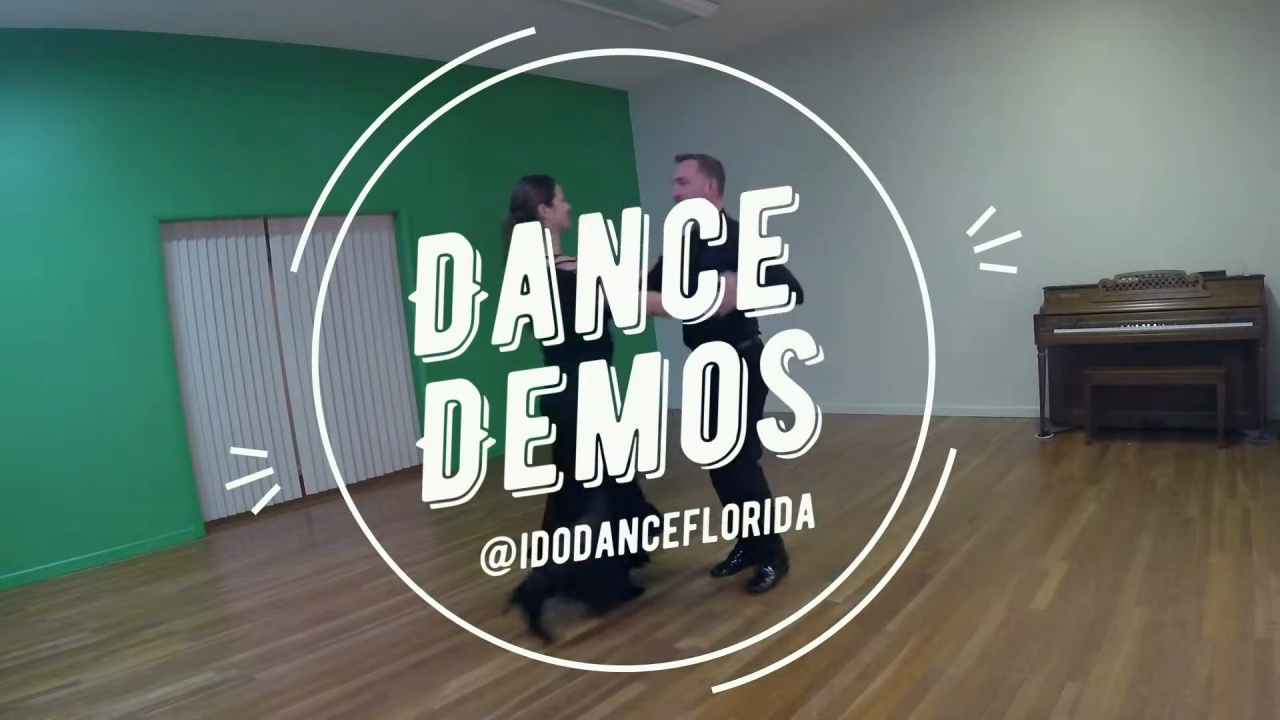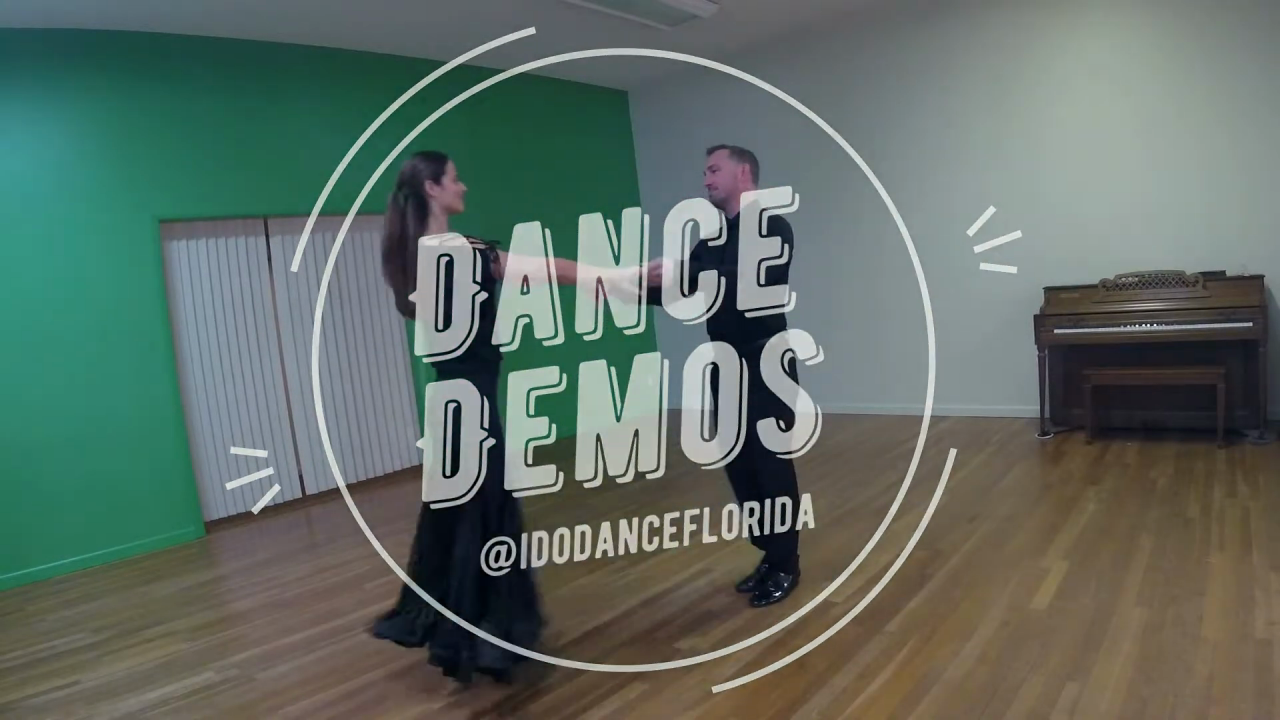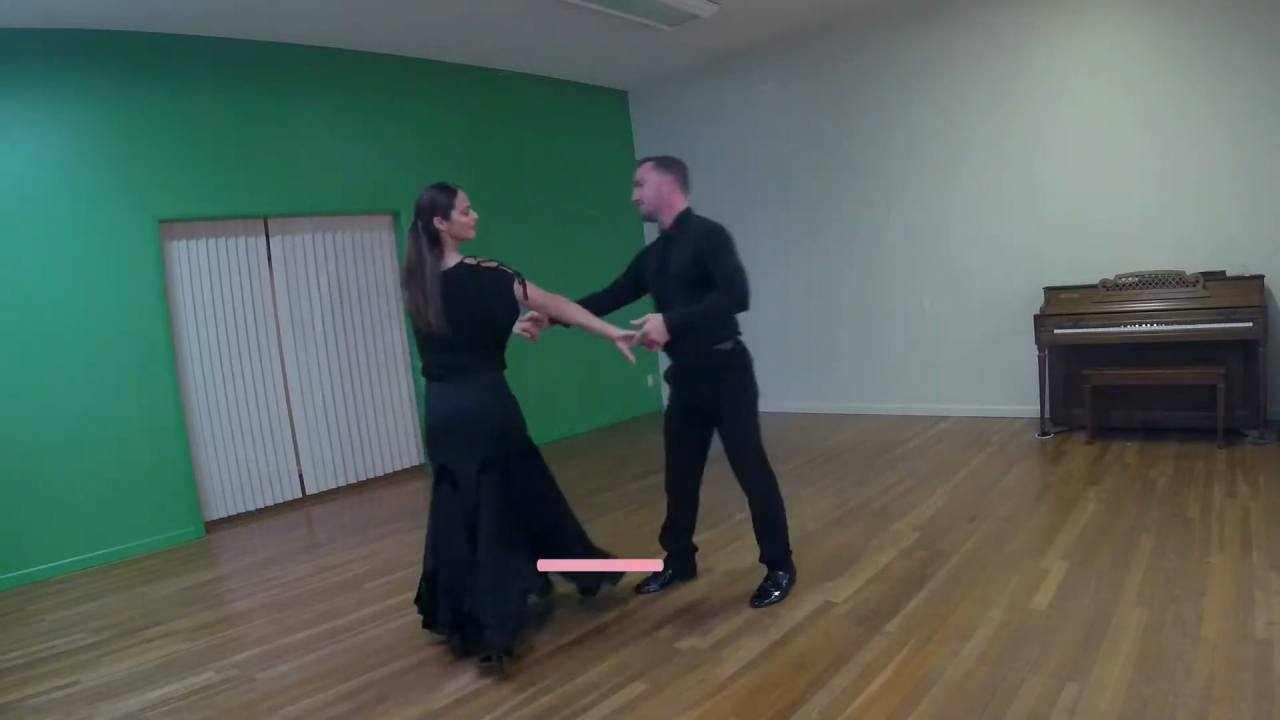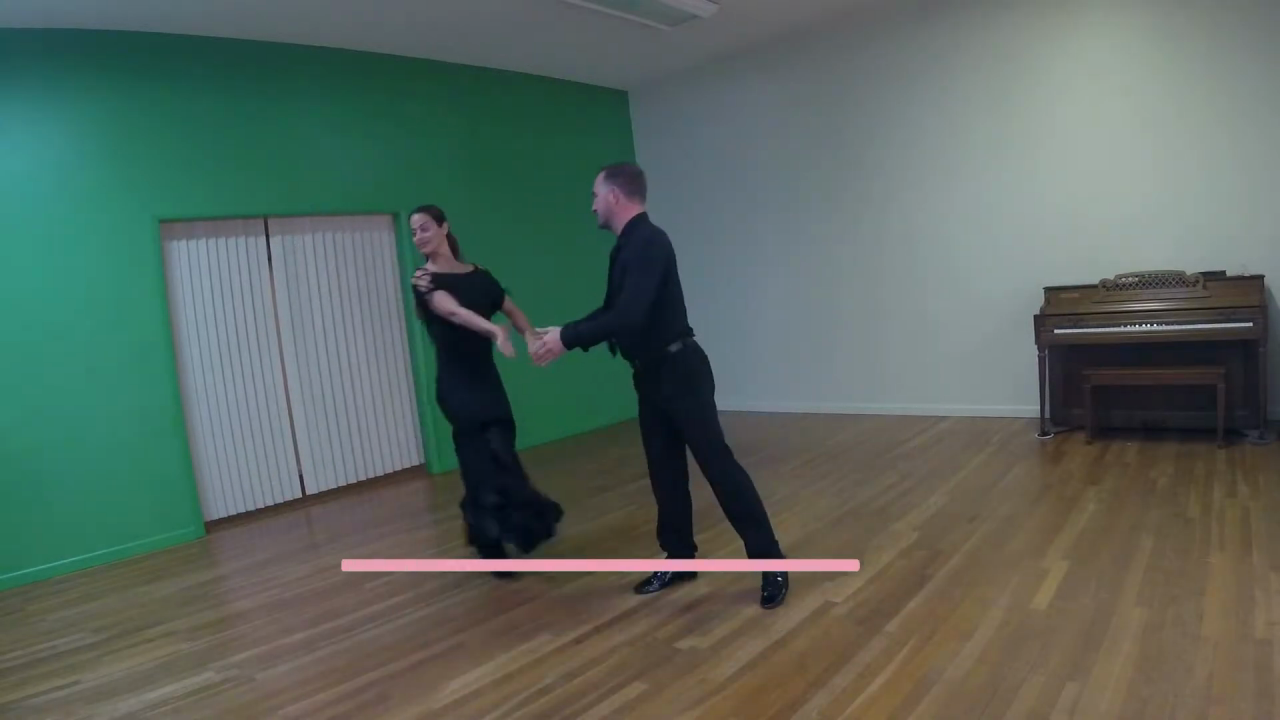
dt=0.7s
person 1, frame 1
left shoulder: (548, 270)
right shoulder: (566, 273)
left hip: (567, 393)
right hip: (578, 396)
left knee: (596, 491)
right knee: (600, 498)
left ankle: (603, 577)
right ankle: (539, 587)
person 1, frame 2
left shoulder: (415, 254)
right elbow: (546, 271)
right wrist: (619, 277)
left knee: (457, 516)
right knee: (481, 520)
left ankle: (452, 632)
right ankle: (476, 643)
person 1, frame 3
left shoulder: (418, 281)
right shoulder: (481, 274)
right elbow: (551, 303)
left wrist: (511, 327)
right wrist: (613, 332)
left hip: (441, 409)
right hip: (486, 403)
left knee: (459, 510)
right knee: (510, 497)
left ankle: (466, 621)
person 1, frame 4
left shoulder: (477, 274)
right shoulder: (423, 280)
left elbow: (510, 308)
right elbow: (452, 311)
left wrist: (532, 336)
right wrist: (495, 330)
left hip: (485, 376)
right hip: (459, 382)
left knee: (494, 454)
right knee: (488, 456)
left ankle: (491, 534)
right ankle: (494, 540)
person 2, frame 1
left shoulder: (739, 239)
left elbow: (792, 291)
right elbow: (648, 294)
left hip: (741, 365)
left knee: (741, 460)
right knee: (719, 462)
left ankle: (772, 553)
right ankle: (749, 543)
person 2, frame 2
left shoulder: (773, 228)
right shoulder: (711, 241)
left wrist: (681, 272)
left hip: (766, 364)
left knee: (772, 467)
right knee: (740, 467)
left ankle: (785, 565)
right ankle: (771, 554)
person 2, frame 3
left shoulder: (708, 235)
right shoulder: (653, 255)
left elbow: (736, 297)
right elbow: (613, 296)
left wrist: (670, 321)
right wrist: (554, 315)
left hip: (726, 370)
right hip: (685, 375)
left knee: (750, 466)
right knee: (680, 472)
left ankle: (779, 567)
right ankle: (678, 560)
person 2, frame 4
left shoulder: (648, 242)
right shoulder: (625, 248)
left elbow: (630, 316)
right elbow: (614, 311)
left wrist: (567, 339)
right wrist: (567, 330)
left hip: (680, 370)
right hip: (651, 375)
left knee: (716, 463)
right knee: (665, 470)
left ankle: (769, 562)
right ankle: (680, 558)
